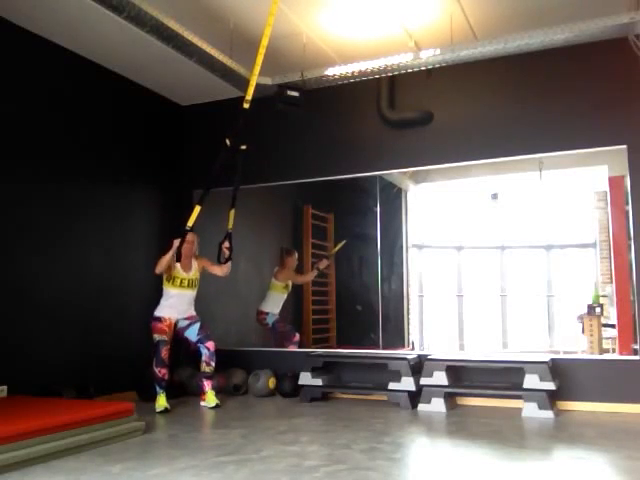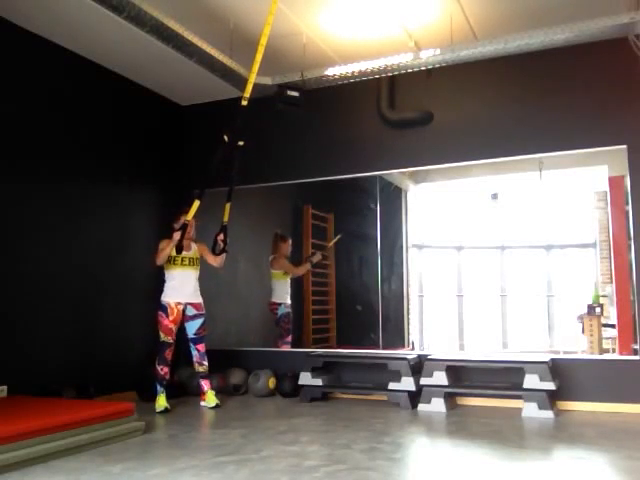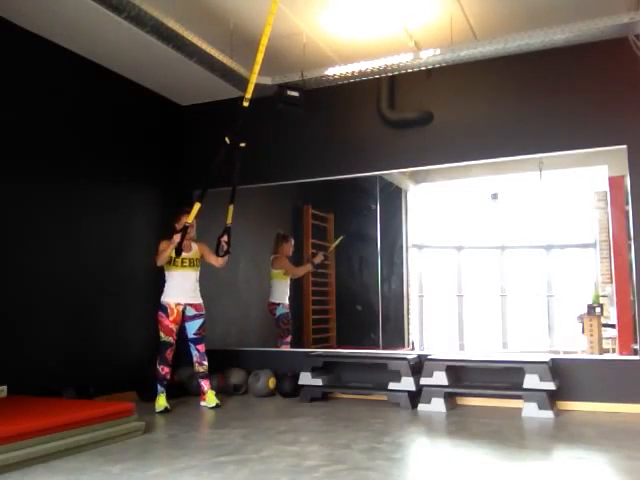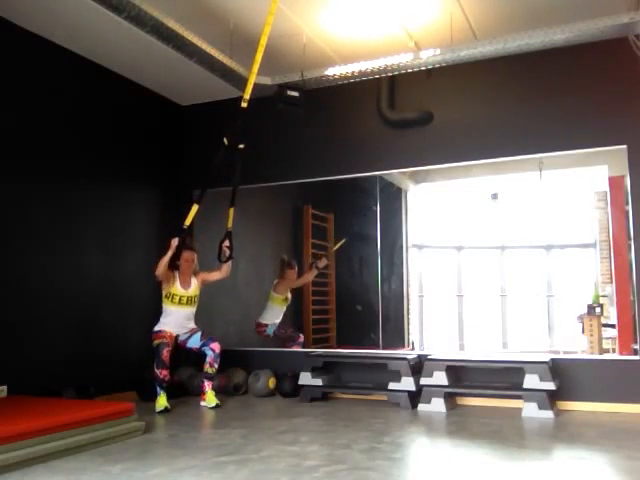
dt=0.5s
person 1, frame 1
left shoulder: (200, 263)
right shoulder: (170, 260)
left elbow: (224, 272)
right elbow: (158, 270)
left wrist: (227, 254)
right wrist: (173, 251)
left hip: (187, 316)
right hip: (164, 317)
left knee: (208, 345)
right knee: (162, 349)
left ankle: (207, 393)
right ankle: (160, 396)
person 1, frame 2
left shoulder: (199, 247)
right shoulder: (167, 243)
left elbow: (218, 263)
right elbow: (159, 260)
left wrist: (223, 246)
right wrist: (174, 242)
left hip: (194, 302)
right hip: (171, 302)
left knee: (199, 346)
right knee: (166, 346)
left ankle: (206, 393)
right ankle: (161, 395)
person 1, frame 3
left shoulder: (200, 247)
right shoulder: (167, 244)
left elbow: (219, 263)
right elbow: (159, 262)
left wrist: (225, 247)
right wrist: (174, 244)
left hip: (194, 304)
right hip: (170, 303)
left knee: (198, 346)
right knee: (167, 347)
left ankle: (207, 393)
right ankle: (161, 395)
person 1, frame 4
left shoulder: (199, 279)
right shoulder: (169, 277)
left elbow: (223, 273)
right elbow: (158, 273)
left wrist: (228, 254)
right wrist: (171, 251)
left hip: (188, 330)
right hip: (164, 330)
left knee: (214, 347)
right knee: (163, 351)
left ankle: (207, 394)
right ankle: (161, 396)
